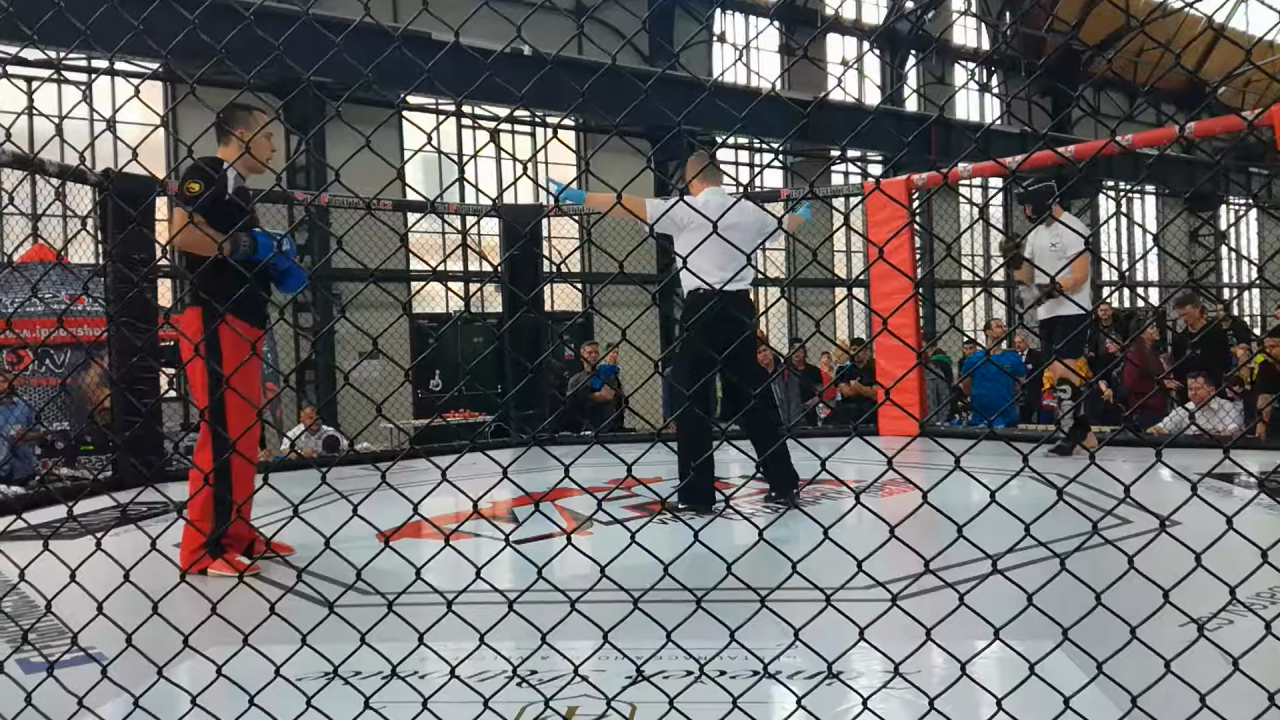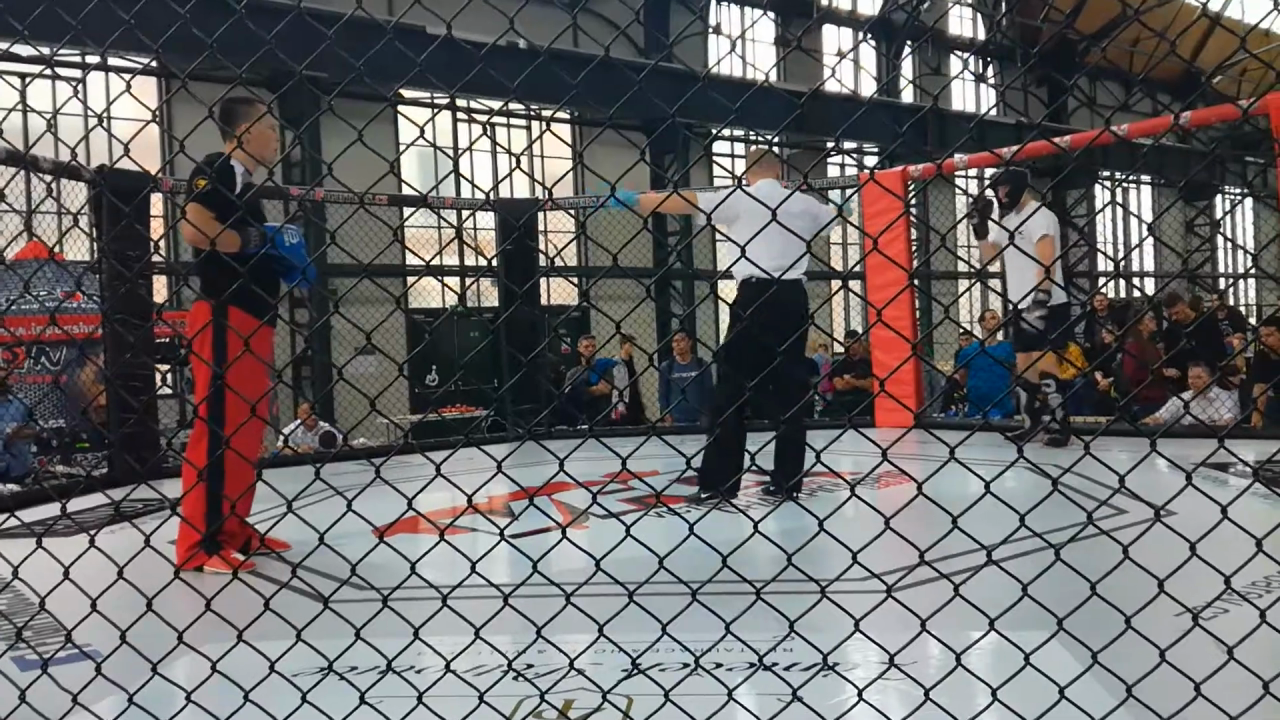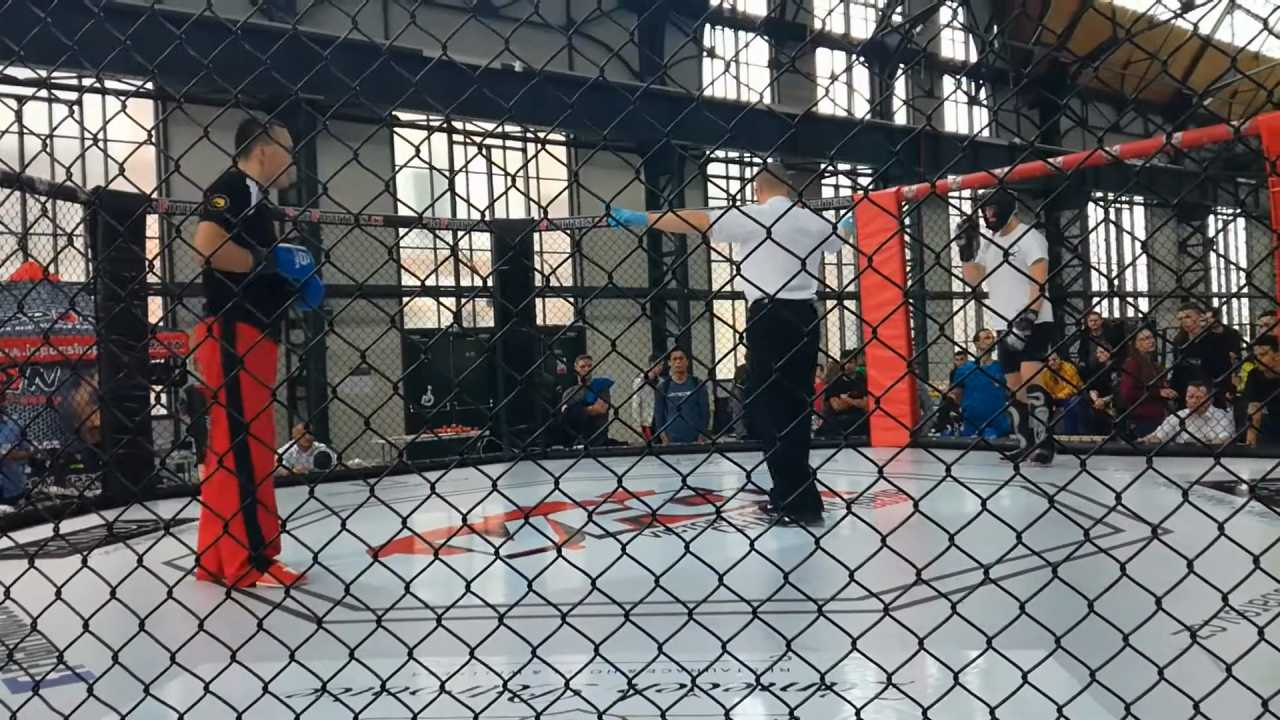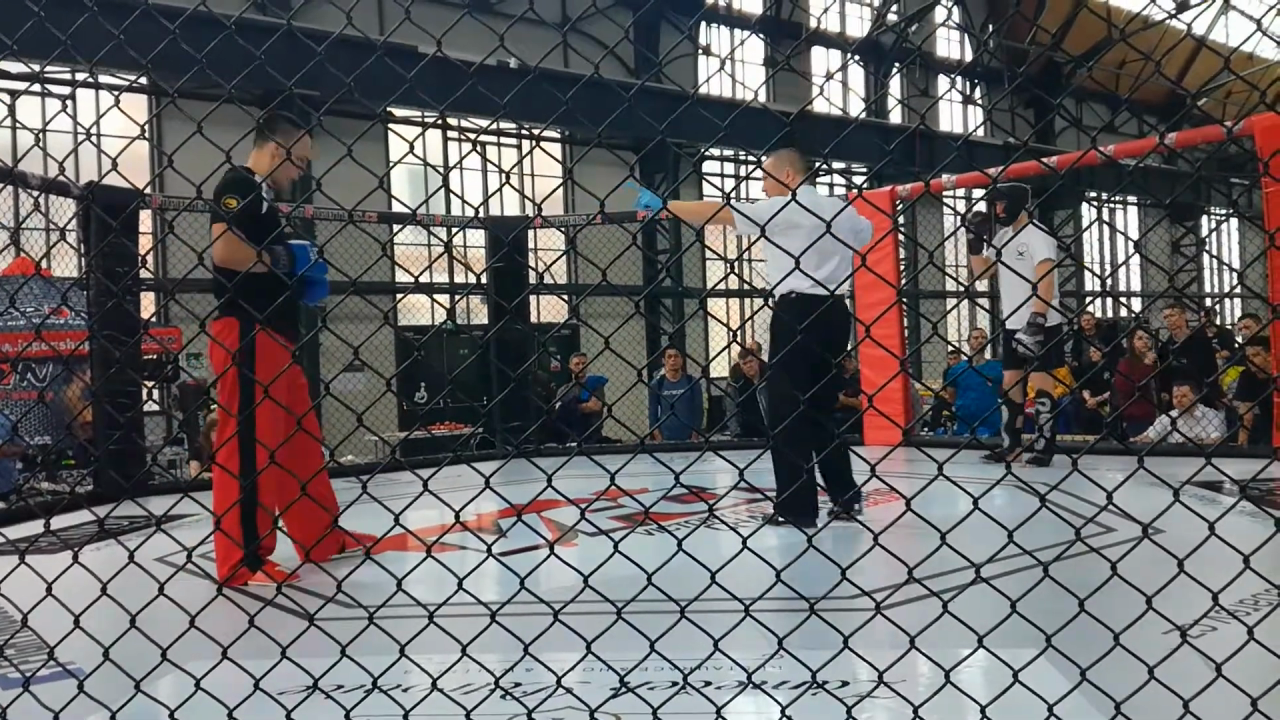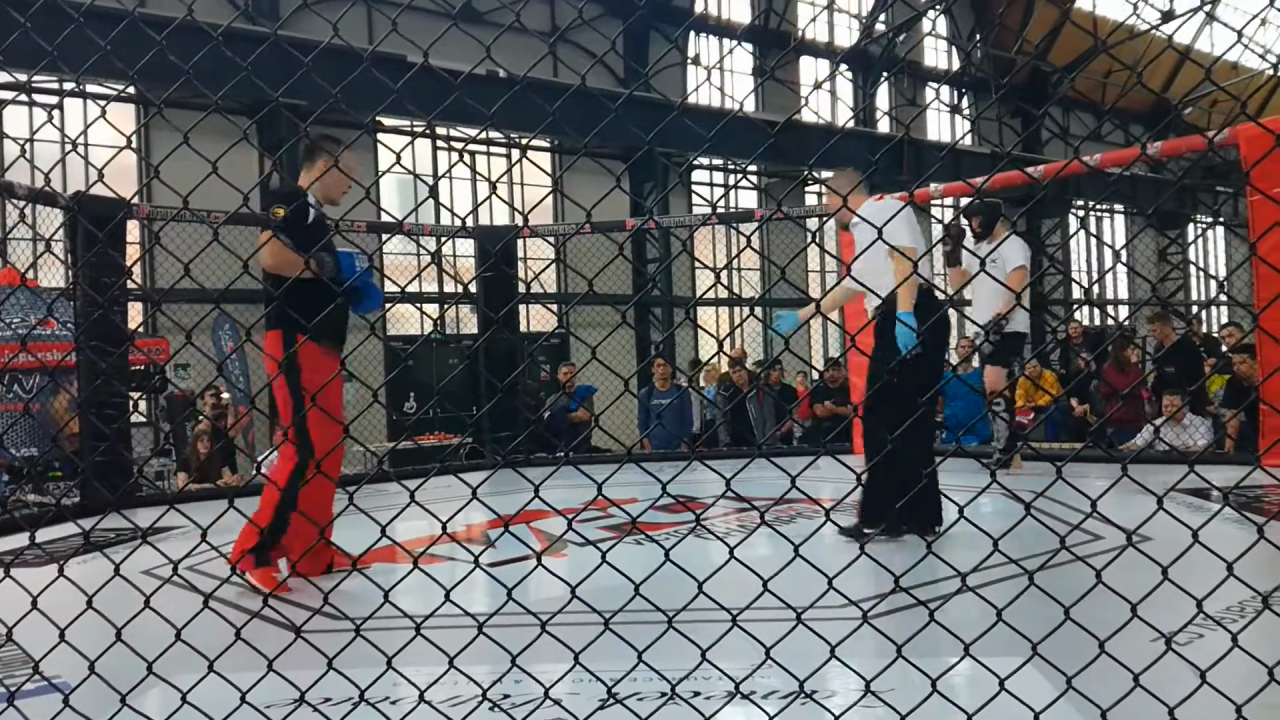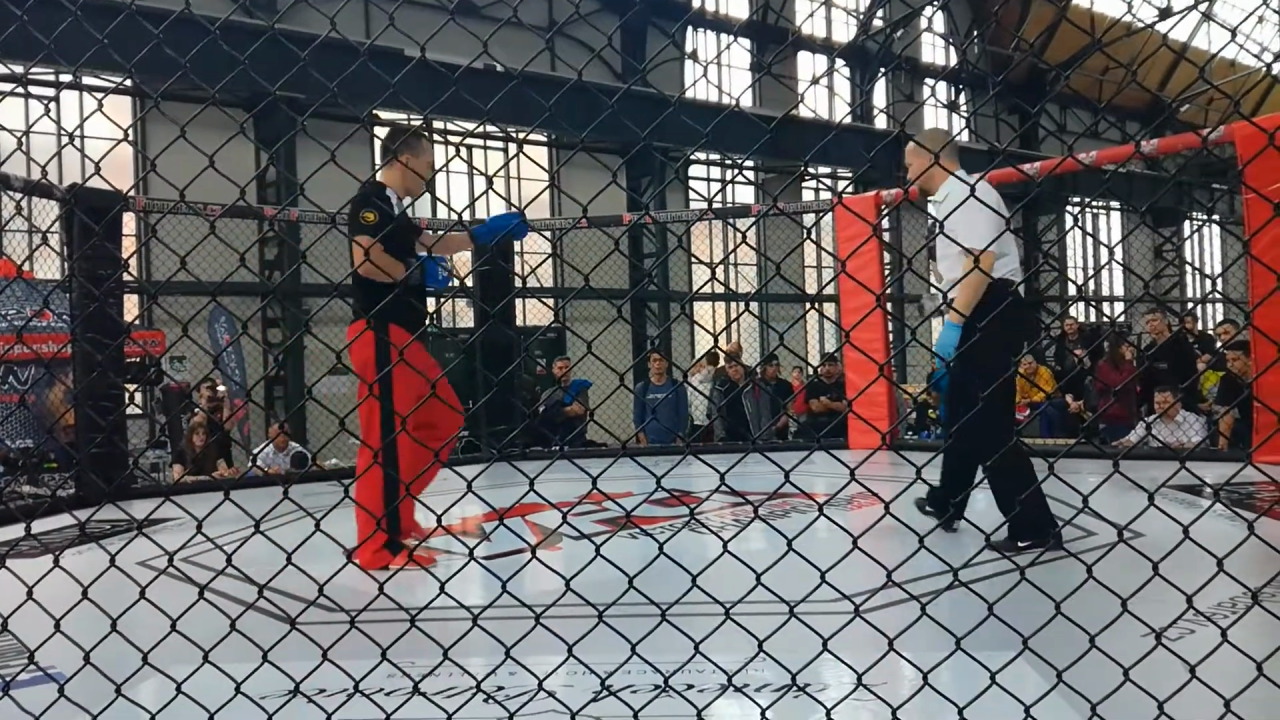
dt=0.7s
person 1, frame 1
left shoulder: (238, 190)
right shoulder: (208, 173)
right elbow: (181, 233)
left wrist: (279, 267)
right wrist: (248, 244)
left hip: (242, 324)
right hip: (216, 324)
left knee: (245, 431)
right knee: (224, 430)
left ankle: (235, 531)
right ankle: (204, 545)
person 1, frame 2
left shoulder: (243, 182)
right shoulder: (218, 169)
right elbow: (194, 228)
left wrist: (286, 262)
right wrist: (260, 239)
left hip: (251, 319)
right hip: (225, 317)
left knee: (248, 427)
right knee: (221, 426)
left ankle: (232, 529)
right ankle: (200, 543)
person 1, frame 3
left shoulder: (254, 200)
right shoulder: (233, 186)
right elbow: (206, 247)
left wrist: (294, 284)
right wrist: (268, 260)
left hip: (252, 337)
right hip: (233, 335)
left knee: (231, 447)
right knee: (246, 445)
left ankle: (219, 557)
right ankle: (250, 560)
person 1, frame 4
left shoulder: (262, 195)
right shoulder: (240, 185)
right elbow: (224, 249)
left wrist: (301, 277)
right wrist: (282, 259)
left hip: (274, 335)
right hip: (247, 334)
left knee: (300, 436)
right knee: (249, 443)
left ankle: (323, 536)
right ankle: (242, 560)
person 1, frame 5
left shoulder: (313, 214)
right shoulder: (289, 200)
right elbow: (270, 257)
left wrist: (354, 287)
right wrist: (331, 266)
left hip: (321, 344)
right hip: (295, 344)
left knee: (326, 450)
right knee: (307, 447)
left ankle: (313, 550)
right ankle: (257, 550)
person 1, frame 6
left shoulder: (394, 207)
right shoulder: (372, 199)
left elbow: (433, 243)
right elbow: (365, 260)
left wrist: (490, 231)
right wrist: (418, 272)
left hip: (404, 336)
right hip: (383, 335)
left knee: (440, 420)
right knee: (387, 437)
left ankle: (390, 511)
right ankle: (379, 546)
person 2, frame 1
left shoulder: (686, 209)
right shoulder: (749, 211)
left elbow: (631, 207)
right elbow: (790, 223)
left wrist: (577, 196)
right wrist: (804, 213)
left hip: (704, 309)
right hip: (740, 308)
left knee: (693, 402)
right knee: (753, 398)
left ankle: (696, 495)
right ankle: (783, 484)
person 2, frame 2
left shoulder: (739, 198)
right shoulder: (804, 203)
left elbow: (684, 202)
right elbow: (834, 216)
left wrist: (632, 199)
left hip: (756, 297)
right hip: (793, 298)
left knee: (732, 390)
right knee: (791, 390)
left ankle: (718, 483)
right ankle: (787, 479)
person 2, frame 3
left shoulder: (750, 217)
right shoulder: (813, 221)
left elbow: (695, 222)
right elbow: (839, 238)
left wrist: (640, 218)
left hip: (769, 318)
right hip: (804, 317)
left knee: (768, 411)
right knee: (796, 408)
left ankle: (800, 502)
right ankle: (787, 497)
person 2, frame 4
left shoulder: (784, 210)
right shoulder: (844, 209)
left elbow: (720, 213)
right elbow: (866, 234)
left wrist: (663, 204)
left hip: (797, 313)
right hip: (836, 313)
left knee: (787, 410)
right knee: (825, 406)
left ankle: (797, 507)
right ankle: (844, 495)
person 2, frame 5
left shoulder: (884, 210)
right shoulder: (870, 224)
left elbow: (906, 257)
right elbow: (848, 288)
left wrist: (905, 315)
right wrist: (800, 316)
left hip: (910, 317)
right hip: (921, 319)
left knee: (881, 414)
right knee: (911, 419)
left ankle: (880, 513)
right ankle: (921, 515)
person 2, frame 6
left shoulder: (966, 194)
right shoulder: (959, 199)
left elbow: (981, 262)
left wrist: (953, 323)
left hip: (987, 315)
right hip: (997, 315)
left knee: (989, 424)
right knee: (965, 416)
left ankle: (1033, 527)
right ankle: (948, 500)
person 3, frame 1
left shoulder: (1072, 228)
right shoulder: (1035, 232)
left elbow: (1080, 275)
right elbow: (1026, 277)
left wrist: (1047, 291)
right wrist: (1014, 259)
left hip: (1070, 312)
right hip: (1047, 314)
left knee: (1064, 372)
right knee: (1059, 376)
left ankle: (1070, 435)
right ankle: (1083, 433)
person 3, frame 2
left shoulder: (1039, 215)
right shoulder: (1006, 220)
left elbow: (1048, 261)
right elbow: (989, 257)
left wrist: (1041, 301)
right wrist: (980, 225)
left hip: (1047, 304)
right hip: (1022, 306)
left knee: (1044, 364)
right knee: (1024, 366)
left ankle: (1059, 427)
right ankle: (1033, 424)
person 3, frame 3
left shoulder: (1029, 237)
right shoulder: (989, 242)
left elbow: (1039, 284)
right elbow: (973, 279)
left wrist: (1026, 320)
right wrist: (965, 245)
left hip: (1034, 323)
right hip: (1005, 325)
left knee: (1031, 378)
right knee: (1014, 384)
left ankle: (1044, 443)
right ankle: (1027, 444)
person 3, frame 4
left shoulder: (1037, 235)
right shoulder: (1000, 236)
left elbow: (1045, 283)
right elbow: (981, 273)
left wrist: (1035, 323)
right wrist: (974, 239)
left hip: (1041, 324)
right hip: (1013, 324)
left knee: (1040, 381)
right knee: (1010, 384)
left ankle: (1043, 448)
right ankle: (1011, 445)
person 3, frame 5
left shoulder: (1013, 245)
right shoulder: (977, 250)
left elbow: (1016, 289)
right elbow: (957, 285)
left wrist: (997, 323)
right wrist: (951, 252)
left hip: (1008, 329)
right hip: (987, 331)
left knee: (994, 382)
right knee: (994, 389)
left ankle: (1003, 449)
right ankle: (1007, 450)
person 3, frame 6
left shoulder: (997, 243)
right shoulder: (971, 244)
left elbow: (994, 289)
right elbow: (952, 280)
left wrist: (948, 302)
right wrist: (937, 253)
left hip: (1002, 327)
right hip: (983, 328)
left knee: (994, 389)
